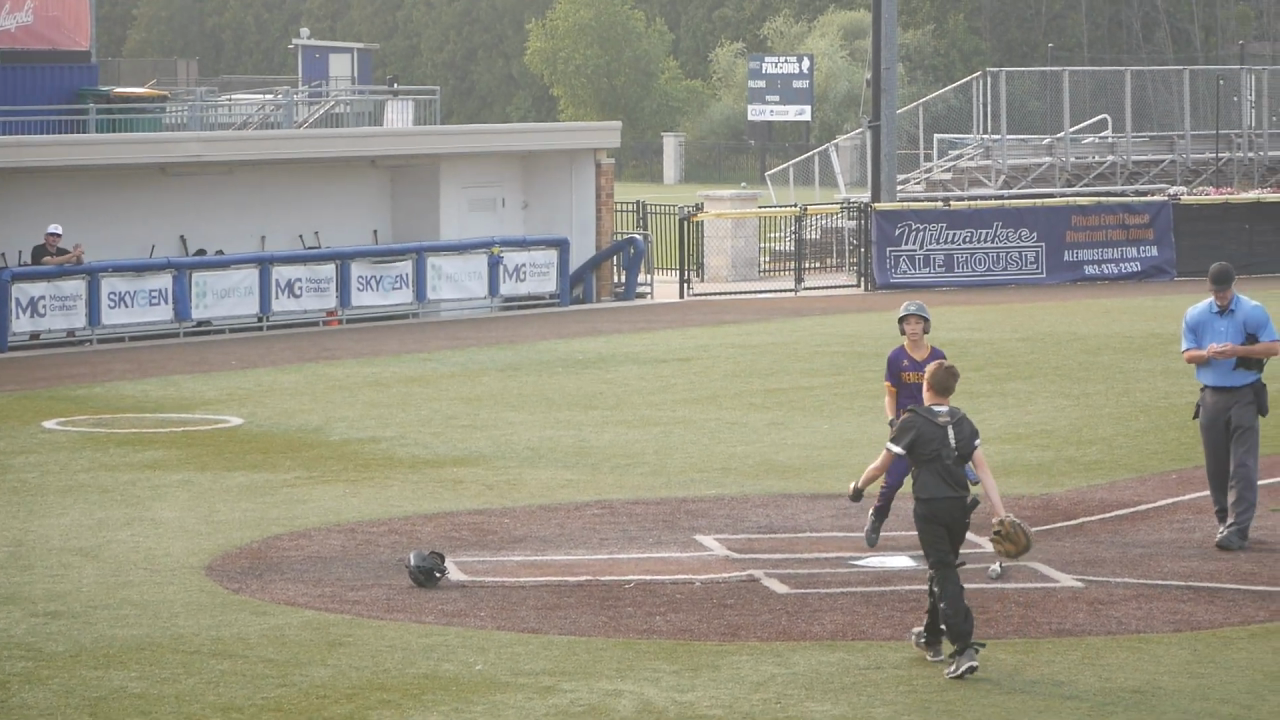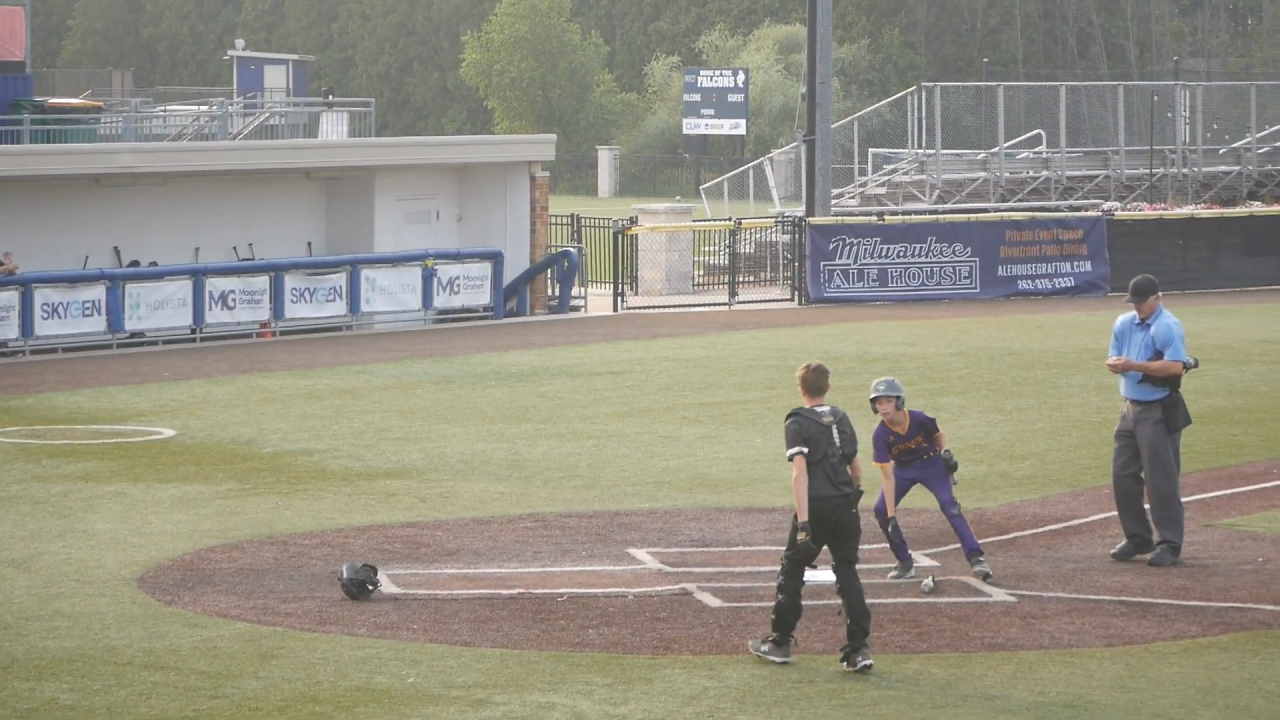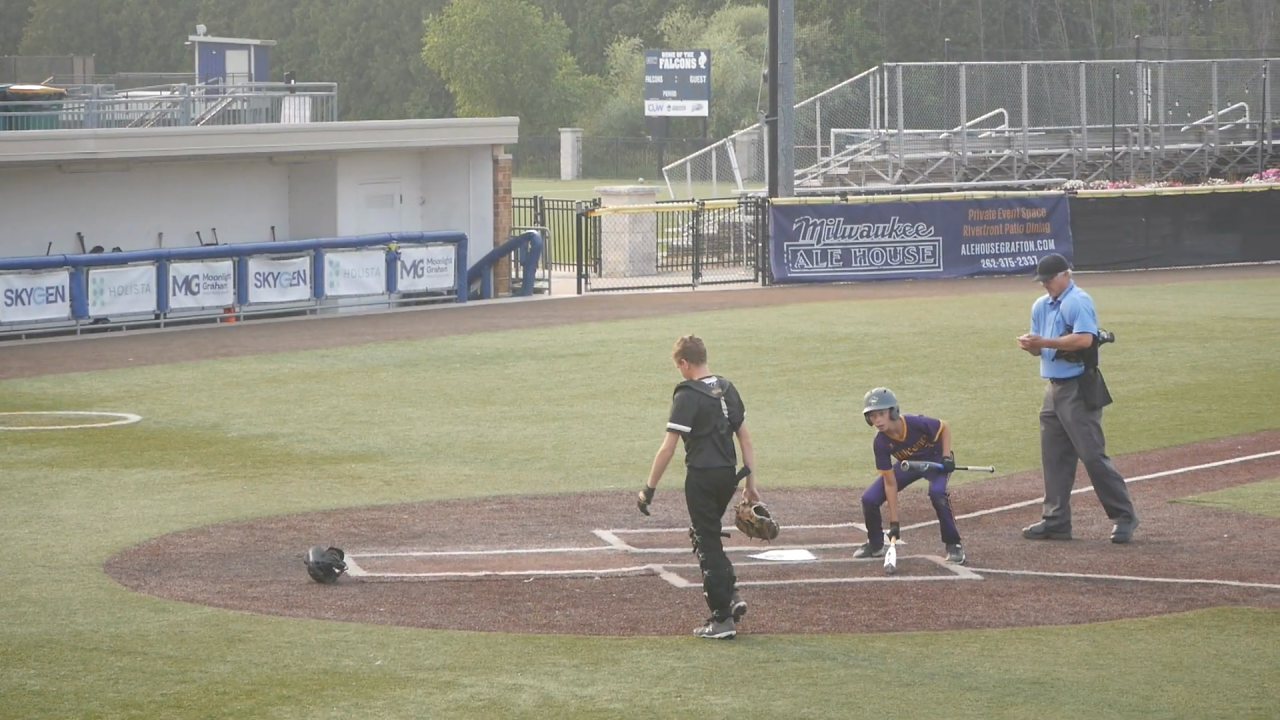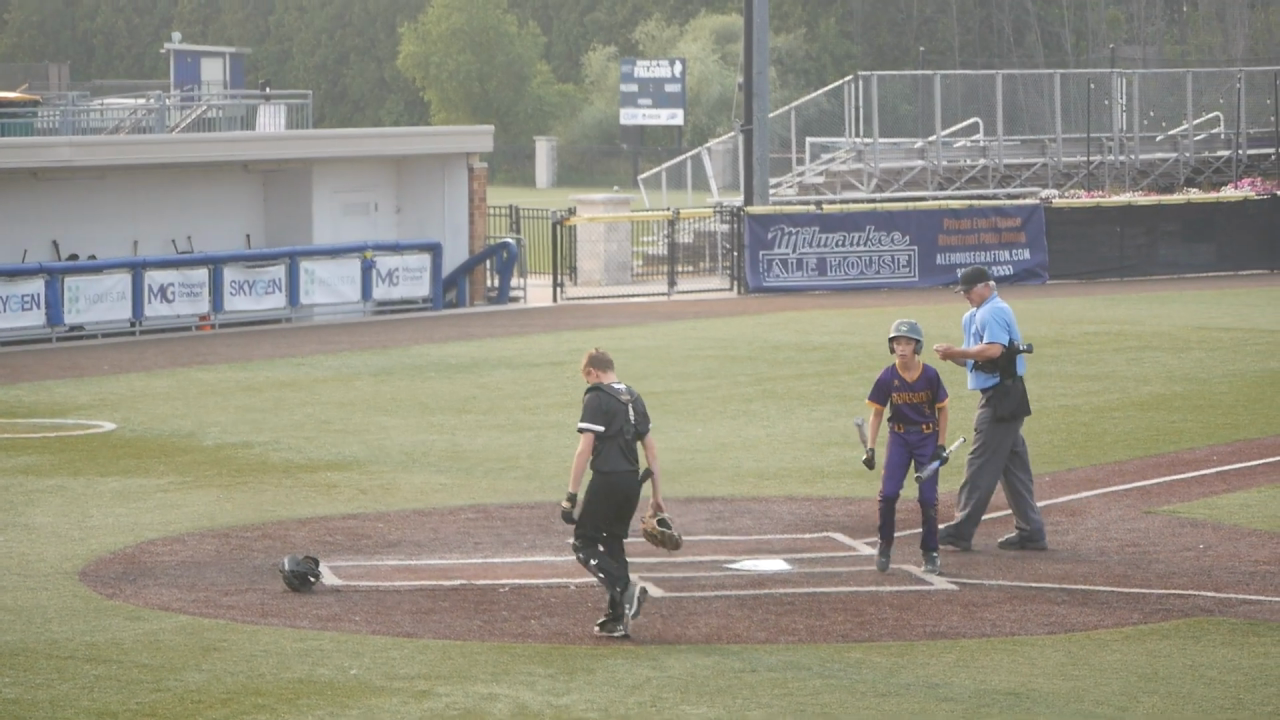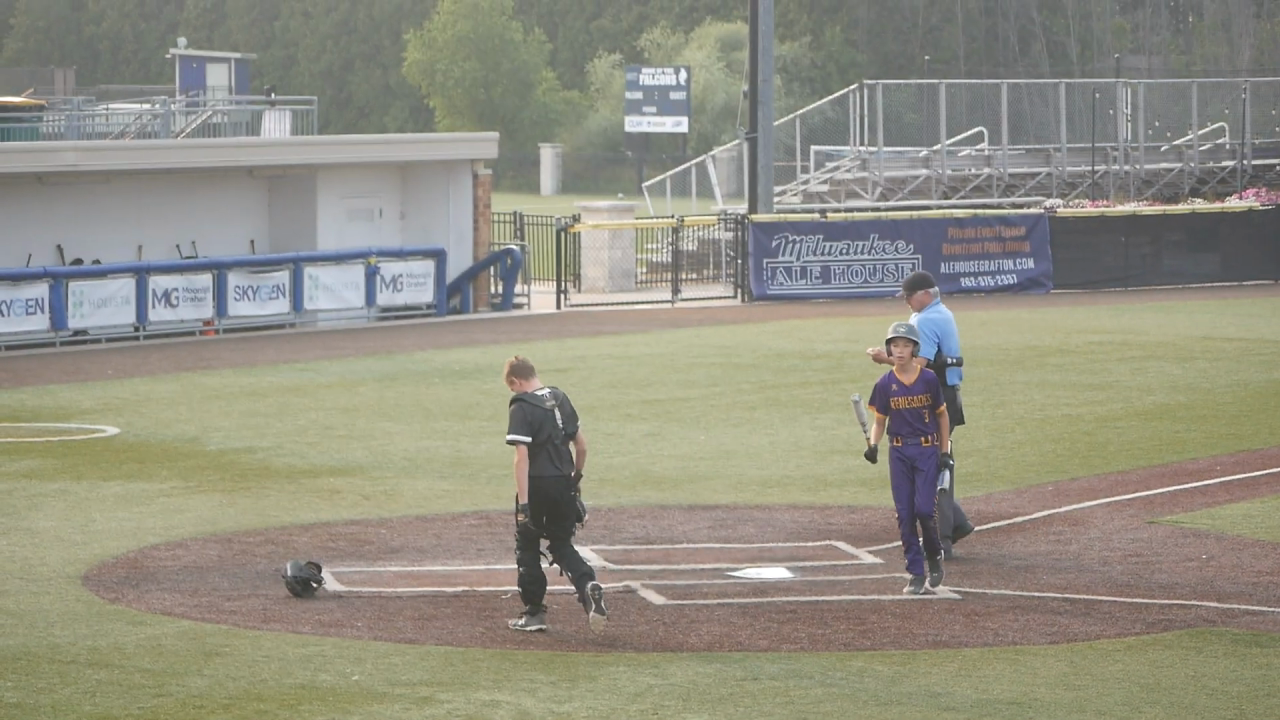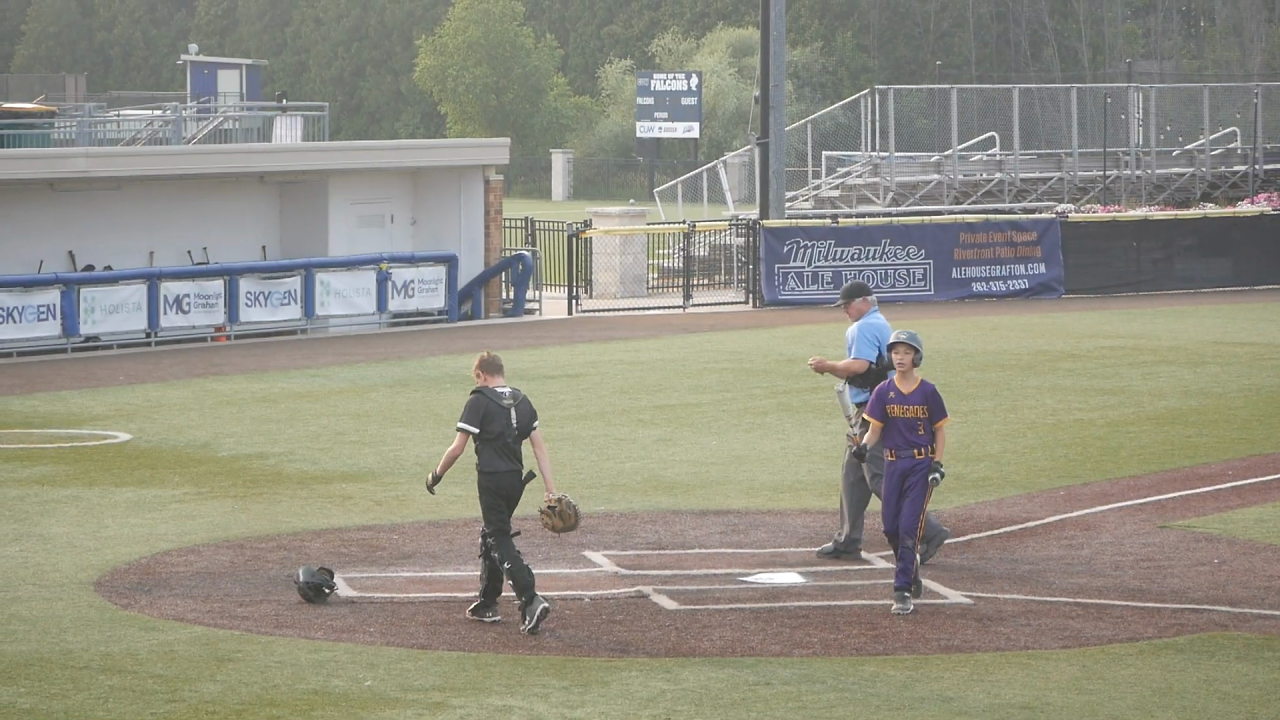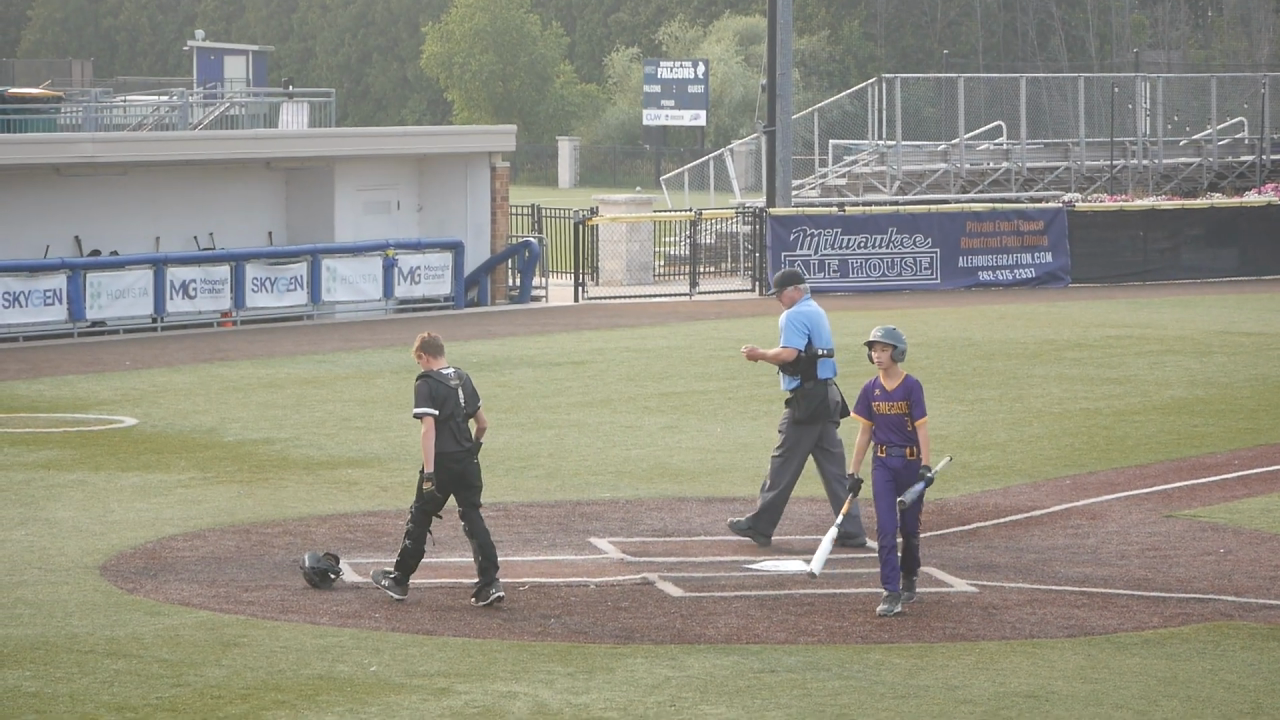
dt=0.5s
person 1, frame 1
left shoulder: (912, 421)
right shoulder: (963, 422)
left elbow: (882, 465)
right elbow: (982, 469)
left wrist: (858, 487)
right wrist: (1000, 513)
left hip: (929, 509)
right hip: (959, 507)
left knee: (945, 577)
right knee: (943, 570)
left ankle: (965, 649)
right ankle: (932, 637)
person 1, frame 2
left shoulder: (797, 424)
right shoulder: (842, 420)
left elbow: (800, 474)
right elbow: (856, 472)
left wrist: (802, 523)
left hip: (816, 508)
right hip: (845, 508)
left knee: (791, 572)
right knee: (847, 575)
left ankle: (780, 643)
right ankle: (859, 650)
person 1, frame 3
left shoulder: (687, 396)
right shoulder: (729, 389)
left elbow: (667, 449)
right elbow: (745, 439)
left wrist: (648, 489)
right wrist: (750, 482)
left hip: (702, 477)
right hip: (725, 477)
left knee: (707, 544)
right knee: (705, 536)
left ankle: (722, 618)
right ankle: (729, 599)
person 1, frame 4
left shoulder: (595, 399)
right shoulder: (634, 399)
left elbow: (585, 450)
right elbow: (651, 451)
left wrist: (571, 494)
right wrist: (656, 495)
left hip: (606, 481)
right hip: (631, 481)
left knee: (584, 544)
right knee: (613, 546)
left ankle: (626, 591)
right ankle: (614, 620)
person 1, frame 5
left shoulder: (521, 408)
right shoulder: (561, 399)
left elbow: (521, 460)
right elbow: (581, 446)
left wrist: (522, 504)
right wrist: (575, 480)
left hip: (538, 486)
right hip: (564, 484)
left knee: (528, 547)
right knee: (560, 546)
left ankle: (534, 612)
right ankle: (588, 587)
person 1, frame 6
left shoulder: (478, 401)
right shoulder: (522, 401)
left elbow: (458, 447)
right elbow: (539, 446)
left wrist: (436, 474)
right wrist: (550, 488)
left hip: (491, 481)
right hip: (515, 480)
left knee: (500, 544)
right knee: (494, 537)
left ankle: (531, 600)
right ankle: (487, 604)
person 1, frame 7
left shoulder: (426, 384)
right shoulder: (464, 379)
left elbow: (428, 430)
right elbow: (482, 424)
left wrist: (429, 474)
left hip: (442, 462)
right hip: (467, 461)
left knee: (419, 518)
right knee: (473, 519)
left ankle: (399, 580)
right ankle: (490, 583)
person 2, frame 1
left shoulder: (1253, 311)
right shoulder: (1195, 314)
right elbow: (1188, 354)
left wrist: (1237, 351)
right wrist: (1206, 354)
left hip: (1245, 397)
right hip: (1212, 398)
left knee: (1242, 466)
right knee: (1217, 466)
left ankle: (1237, 529)
right ankle: (1225, 521)
person 2, frame 2
left shoulder: (1168, 327)
right shoulder: (1123, 323)
left elbow: (1175, 366)
right elbow: (1116, 358)
left wrist: (1134, 365)
right wrist: (1115, 364)
left hip: (1160, 412)
right hip: (1131, 409)
left knee: (1161, 480)
right knee: (1123, 475)
left ankle: (1170, 543)
right ankle: (1137, 537)
person 2, frame 3
left shoulder: (1078, 301)
right shoulder: (1040, 305)
left elbow: (1084, 339)
left wrist: (1044, 342)
right wrist: (1030, 344)
left hip: (1079, 390)
right hip: (1053, 388)
left knee: (1091, 454)
right knee: (1054, 458)
left ankle: (1123, 515)
right ankle: (1055, 520)
person 2, frame 4
left shoulder: (992, 313)
right shoulder: (974, 315)
left elbow: (991, 351)
right elbow: (974, 356)
left wrist: (954, 352)
right wrist: (953, 354)
left hip: (1000, 398)
right hip: (1005, 398)
left knee: (980, 463)
right knee: (1013, 466)
left ankle: (960, 531)
right ankle: (1031, 531)
person 2, frame 5
left shoulder: (925, 321)
right shoulder: (944, 315)
left elbow: (918, 363)
left wrist: (886, 358)
right wrist: (889, 357)
right hip: (945, 398)
left ankle: (940, 541)
right ankle: (951, 523)
person 2, frame 6
left shoulder: (865, 327)
right shoulder: (877, 325)
left elbow: (858, 366)
left wrist: (828, 366)
right wrist: (833, 368)
left knee: (883, 480)
right knee: (854, 476)
left ankle: (931, 532)
right ankle: (847, 542)
person 2, frame 7
left shoulder: (795, 315)
right shoulder: (817, 311)
left elbow: (788, 354)
left wrist: (759, 354)
right wrist: (762, 355)
left hip: (806, 398)
right hip: (826, 395)
left knee: (785, 462)
right knee: (832, 464)
left ankle: (761, 524)
right ankle: (851, 529)
person 3, frame 1
left shoulder: (938, 357)
right shoulder: (896, 357)
right elbow: (890, 396)
right wrist: (892, 420)
right knee: (895, 478)
right ankle: (877, 515)
person 3, frame 2
left shoulder: (919, 418)
right shoulder: (879, 436)
left elbow: (938, 433)
right elbow: (887, 478)
left wrist: (946, 454)
right wrist: (891, 517)
left hip: (932, 465)
right hip: (903, 469)
left knee: (948, 504)
right knee: (881, 510)
left ankle: (976, 558)
right ankle: (904, 563)
person 3, frame 3
left shoulder: (917, 422)
right shoulder: (881, 442)
left elbow: (944, 427)
right elbow: (890, 482)
left wrist: (947, 456)
right wrist: (894, 523)
left hip: (936, 460)
left knee: (938, 492)
right knee: (869, 499)
left ankle: (953, 544)
right ankle: (875, 543)
person 3, frame 4
left shoulder: (930, 375)
right shoulder: (887, 378)
left elbow: (942, 411)
right elbow: (877, 414)
left wrist: (941, 444)
right wrist: (870, 448)
left hip: (927, 438)
right hip: (899, 438)
left knee: (928, 498)
right knee: (889, 494)
left ankle: (930, 553)
right ankle: (885, 543)
person 3, frame 5
left shoulder: (929, 379)
right shoulder: (884, 384)
left elbow: (942, 416)
right elbow: (880, 421)
left wrist: (944, 452)
right wrist: (873, 445)
left hip: (927, 450)
right hip: (899, 452)
left knee: (924, 509)
right knee: (904, 512)
left ankle: (934, 555)
right ankle: (916, 572)
person 3, frame 6
left shoulder: (928, 391)
right shoulder: (883, 391)
left elbow: (940, 431)
right elbow: (875, 429)
left wrist: (938, 463)
right wrist: (864, 444)
left hip: (920, 464)
right hip: (892, 464)
left knee: (909, 527)
right knee: (890, 527)
left ankle: (904, 591)
right ankle: (909, 571)
person 3, frame 7
left shoulder: (912, 386)
right shoulder: (870, 389)
left elbow: (921, 428)
right elbow: (865, 432)
left wrist: (926, 465)
right wrist: (854, 471)
left hip: (910, 461)
right hip: (882, 462)
left knee: (910, 526)
right knee: (886, 526)
left ankle: (910, 576)
right ankle: (891, 592)
